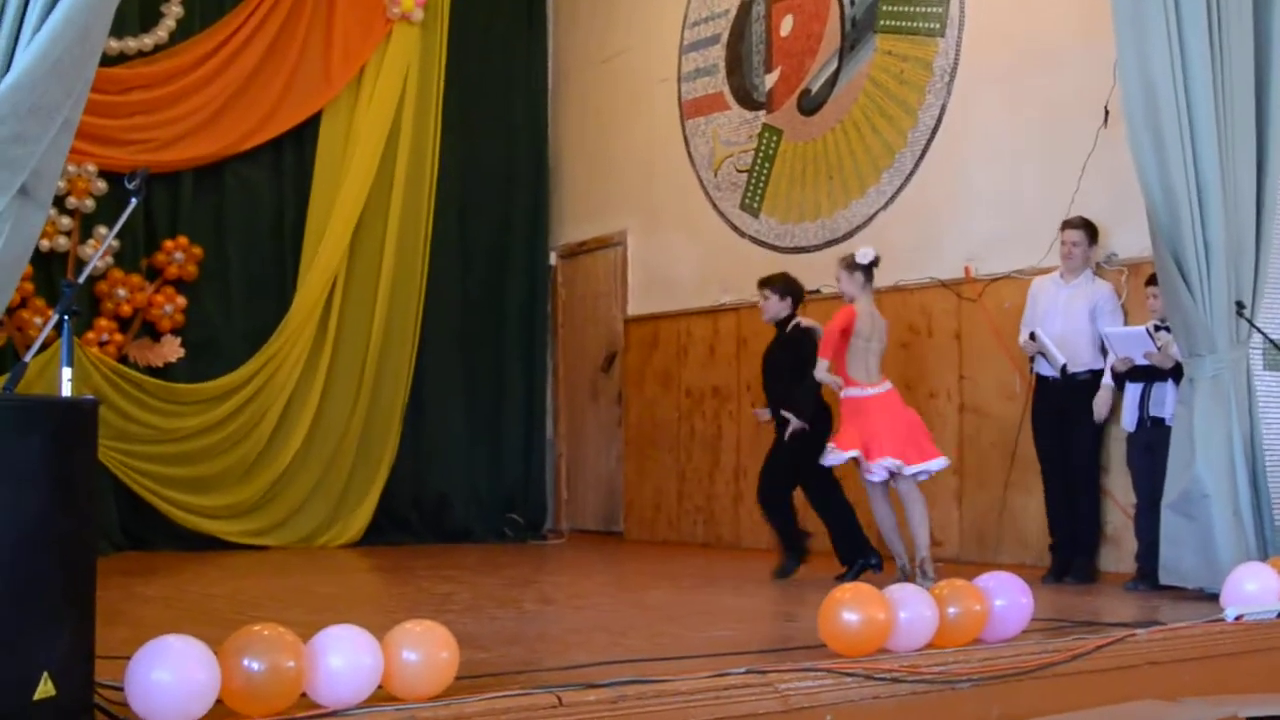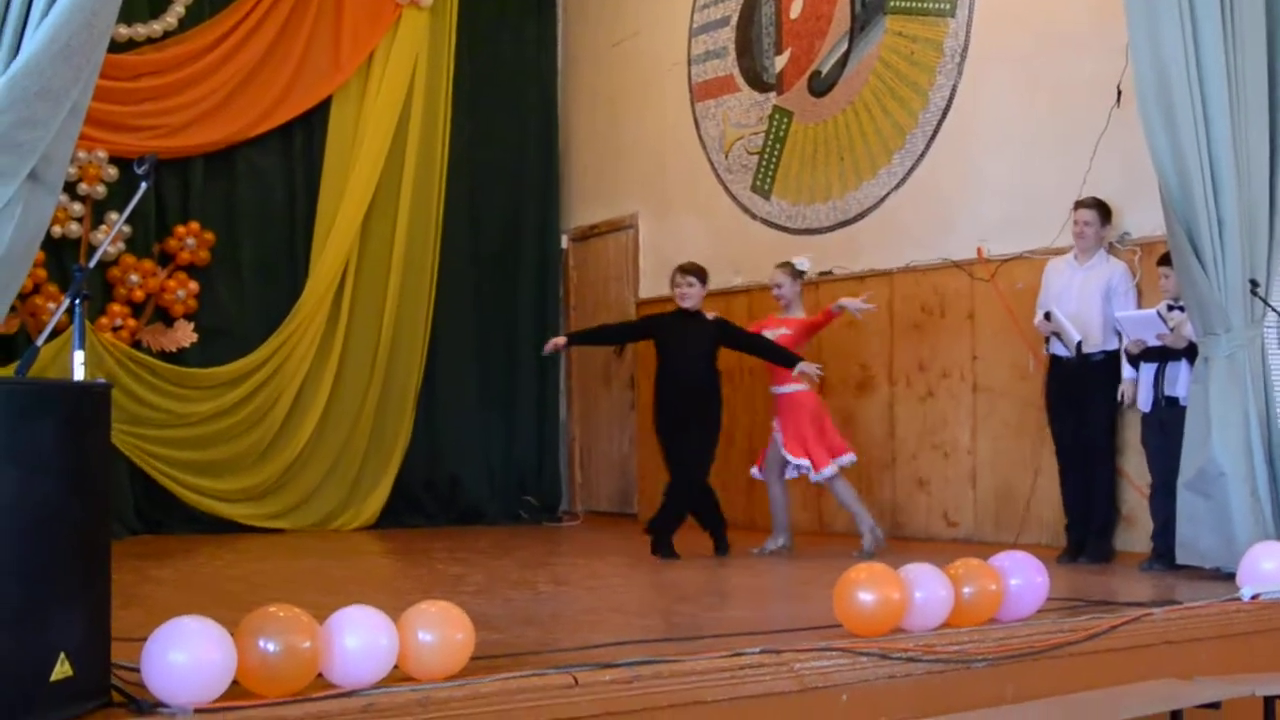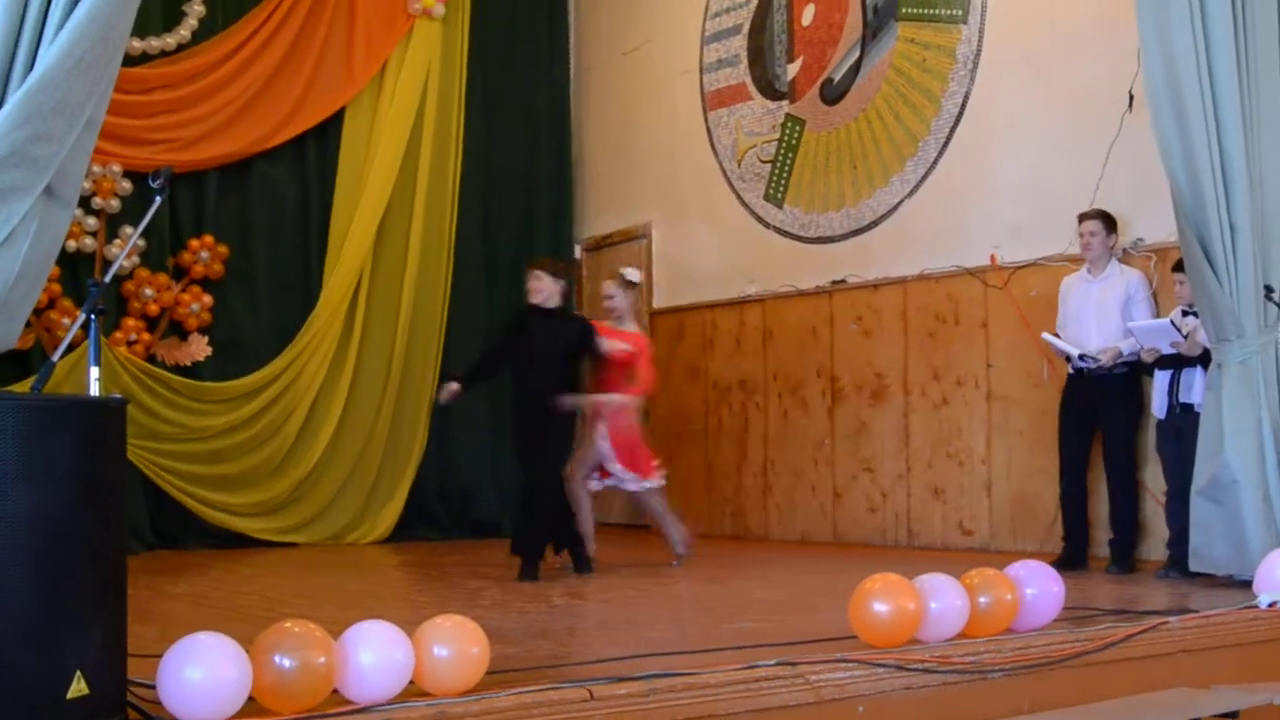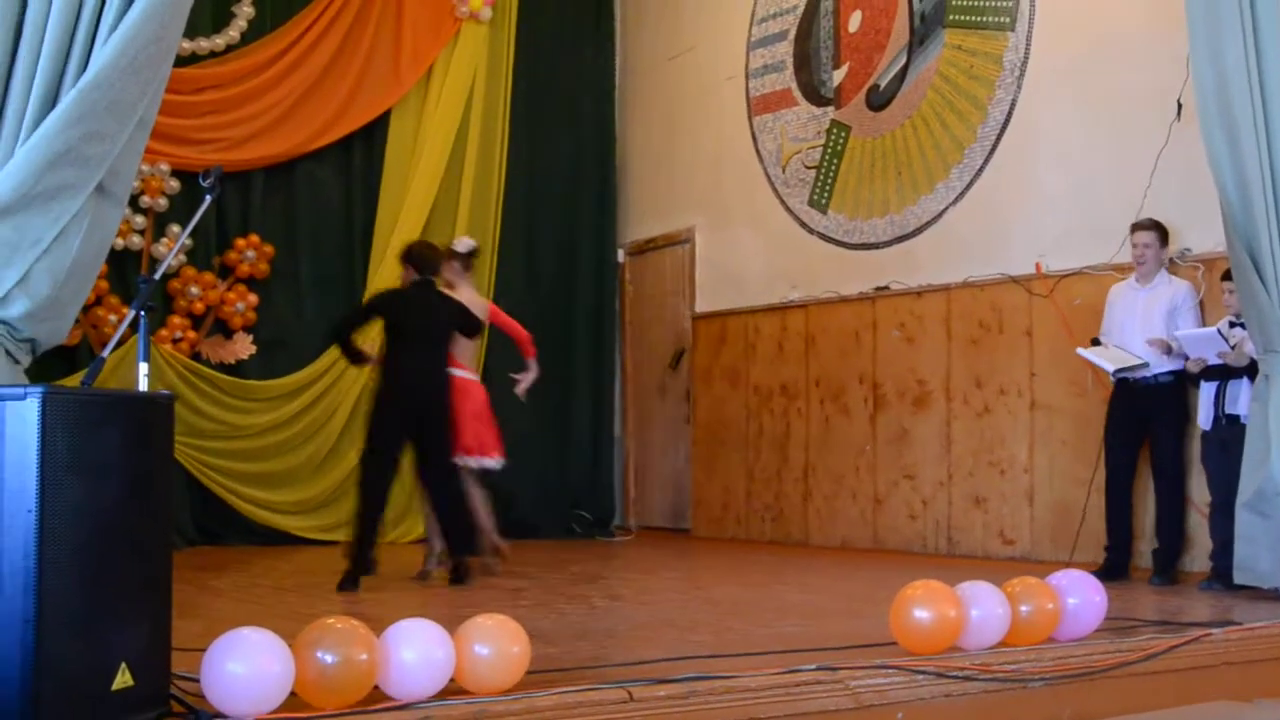
dt=0.7s
person 1, frame 1
left shoulder: (1102, 291)
right shoulder: (1039, 285)
right elbow: (1026, 326)
left wrist: (1107, 387)
right wrist: (1026, 343)
left hip: (1084, 387)
right hip: (1046, 387)
left knee: (1083, 472)
right knee: (1053, 472)
left ankle: (1083, 560)
right ankle: (1061, 556)
person 1, frame 2
left shoulder: (1116, 270)
right shoulder: (1054, 267)
right elbow: (1041, 309)
left wrist: (1128, 373)
right wrist: (1041, 324)
left hip: (1099, 368)
right hip: (1061, 368)
left knee: (1098, 452)
right knee: (1068, 453)
left ankle: (1099, 539)
right ankle: (1077, 537)
person 1, frame 3
left shoulder: (1132, 280)
right shoulder: (1068, 284)
left wrist: (1120, 350)
left hip: (1118, 381)
right hip: (1078, 381)
left knee: (1119, 465)
right knee: (1071, 466)
left ankle: (1123, 551)
right ankle: (1074, 548)
person 1, frame 4
left shoulder: (1181, 290)
right shoulder: (1117, 292)
right elbow: (1105, 338)
left wrist: (1171, 346)
left hip: (1165, 390)
right hip: (1126, 390)
left knee: (1167, 475)
right knee: (1117, 474)
left ankle: (1165, 563)
right ankle: (1116, 559)
person 2, frame 1
left shoulder: (800, 334)
right shoulder: (785, 335)
left elbow: (813, 375)
left wrist: (801, 414)
right wrist: (771, 408)
left hip: (804, 426)
right hip: (799, 425)
left knee: (771, 488)
right knee: (823, 492)
left ankle: (794, 550)
right ankle: (861, 554)
person 2, frame 2
left shoulder: (716, 326)
right shoulder: (661, 323)
left elbow: (757, 345)
right elbow: (616, 333)
left wrist: (796, 363)
right wrist: (569, 339)
left hip: (704, 412)
right hip: (668, 411)
left knee: (690, 475)
right knee: (690, 477)
left ankle: (661, 535)
right ankle: (716, 529)
person 2, frame 3
left shoulder: (577, 327)
right shoulder: (524, 320)
left elbow: (597, 359)
right elbow: (496, 357)
right wrist: (461, 382)
left hip: (560, 415)
right hip: (529, 413)
left knee: (543, 480)
right knee: (546, 483)
left ankle: (531, 555)
right ankle: (577, 551)
person 2, frame 4
left shoulder: (392, 300)
right shoulder: (450, 306)
left elbow: (344, 328)
right elbow: (476, 328)
left wrist: (358, 355)
left hip: (396, 397)
right hip: (436, 398)
left knee: (375, 477)
right knee: (442, 477)
left ankle: (361, 559)
right ankle: (461, 553)
person 3, frame 1
right shoulder: (1143, 332)
right elbow: (1125, 382)
left wrist: (1171, 365)
right wrist: (1117, 370)
left hip: (1171, 428)
right hip: (1139, 428)
right knee: (1145, 500)
right ankle: (1147, 570)
person 3, frame 2
right shoulder: (1158, 311)
right elbow: (1142, 359)
left wrist: (1185, 345)
right wrist: (1130, 351)
left hip: (1185, 407)
right hip: (1153, 407)
right knee: (1160, 481)
right ankle: (1163, 549)
person 3, frame 3
right shoulder: (1174, 318)
left wrist: (1200, 352)
right wrist: (1147, 359)
left hip: (1200, 414)
right hip: (1169, 414)
right knee: (1176, 487)
right ankle: (1178, 557)
person 3, frame 4
right shoulder: (1220, 328)
left wrist: (1247, 364)
right wrist: (1193, 370)
left hip: (1246, 425)
right hip: (1214, 425)
right knee: (1220, 499)
right ankle: (1222, 569)
person 4, frame 1
left shoulder: (850, 312)
right shoulder: (879, 320)
left elbow: (832, 332)
left wrist: (822, 367)
left hip: (860, 408)
right hip: (887, 402)
left knee: (877, 489)
right knee: (906, 485)
left ankle: (904, 563)
right ankle: (923, 560)
person 4, frame 2
left shoulder: (803, 324)
right shoulder: (769, 322)
left elbow: (822, 319)
left wrist: (840, 305)
left hip: (796, 401)
right hip: (788, 403)
left knee: (771, 470)
right knee: (825, 472)
left ankle: (780, 536)
right ankle: (869, 527)
person 4, frame 3
left shoulder: (639, 341)
right shoulder: (599, 330)
left elbow: (645, 380)
left wrist: (626, 403)
left hip: (617, 415)
right hip: (600, 412)
left knee: (577, 478)
right knee: (611, 483)
left ankle: (586, 547)
right ankle: (676, 535)
person 4, frame 4
right shoulder: (484, 306)
right elbow: (522, 335)
right wrist: (531, 366)
left hip: (452, 387)
right hip: (473, 389)
right knee: (465, 473)
left ankle: (436, 550)
right ankle: (489, 537)
